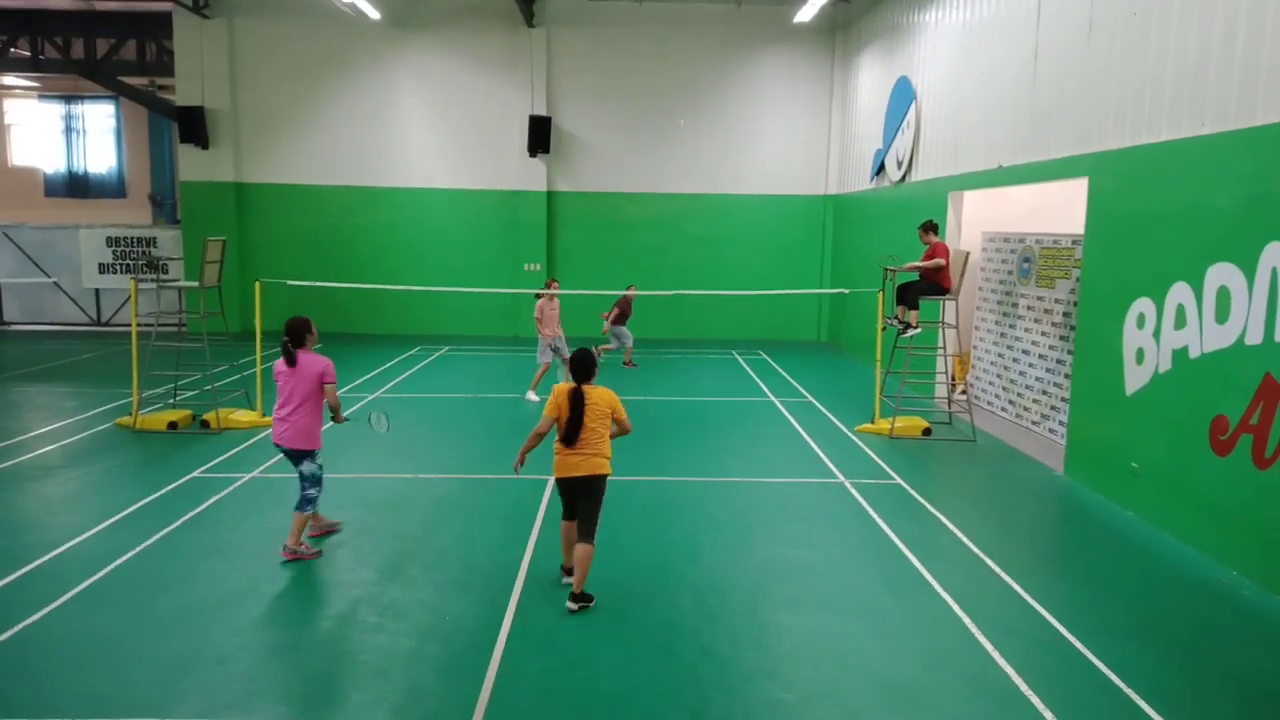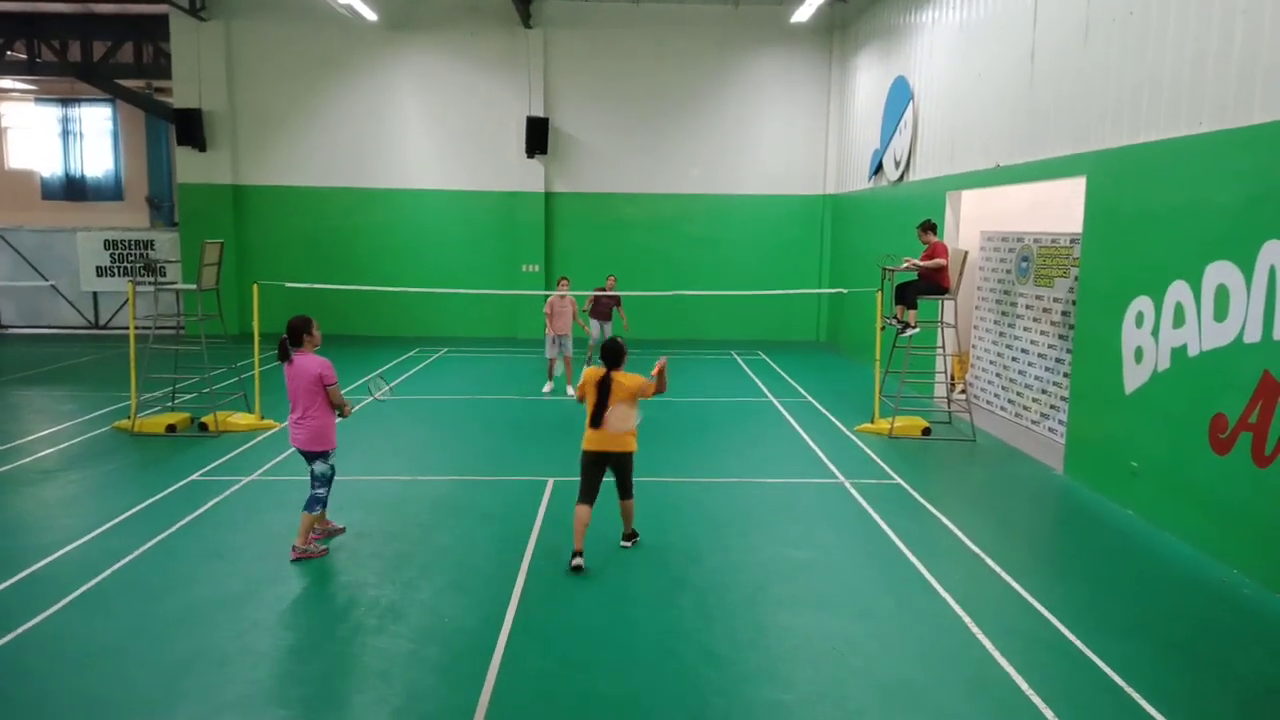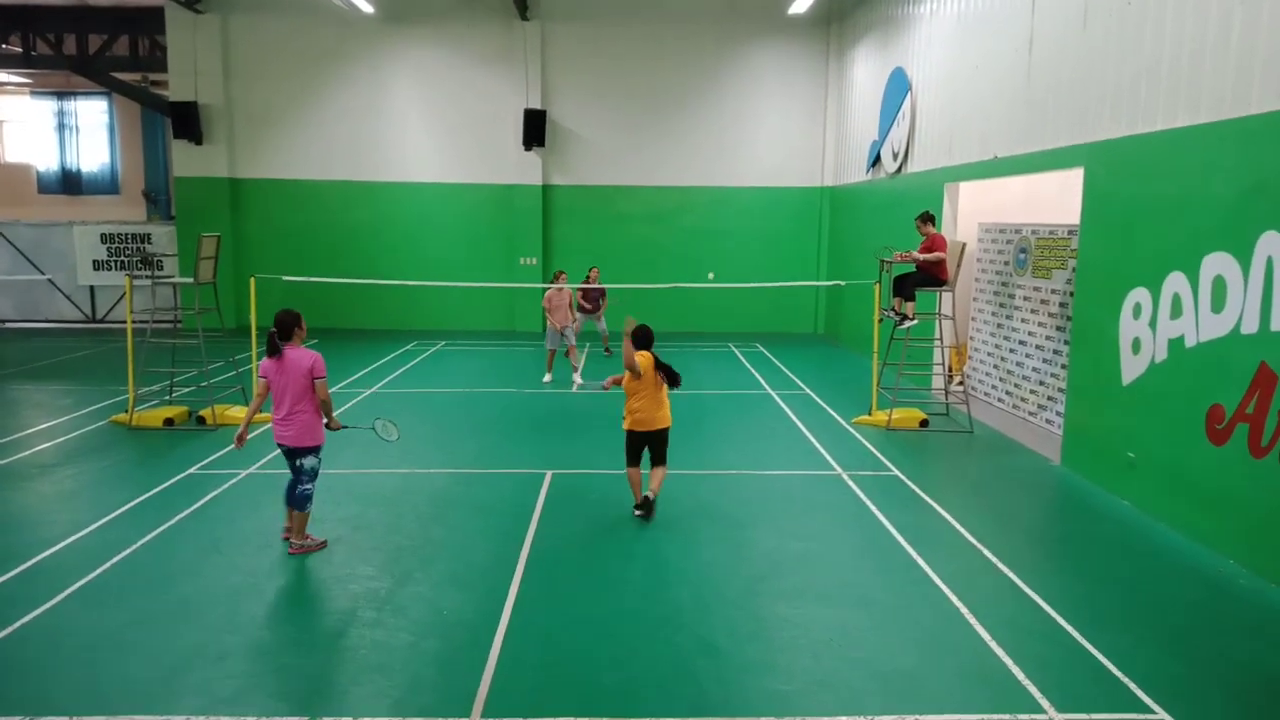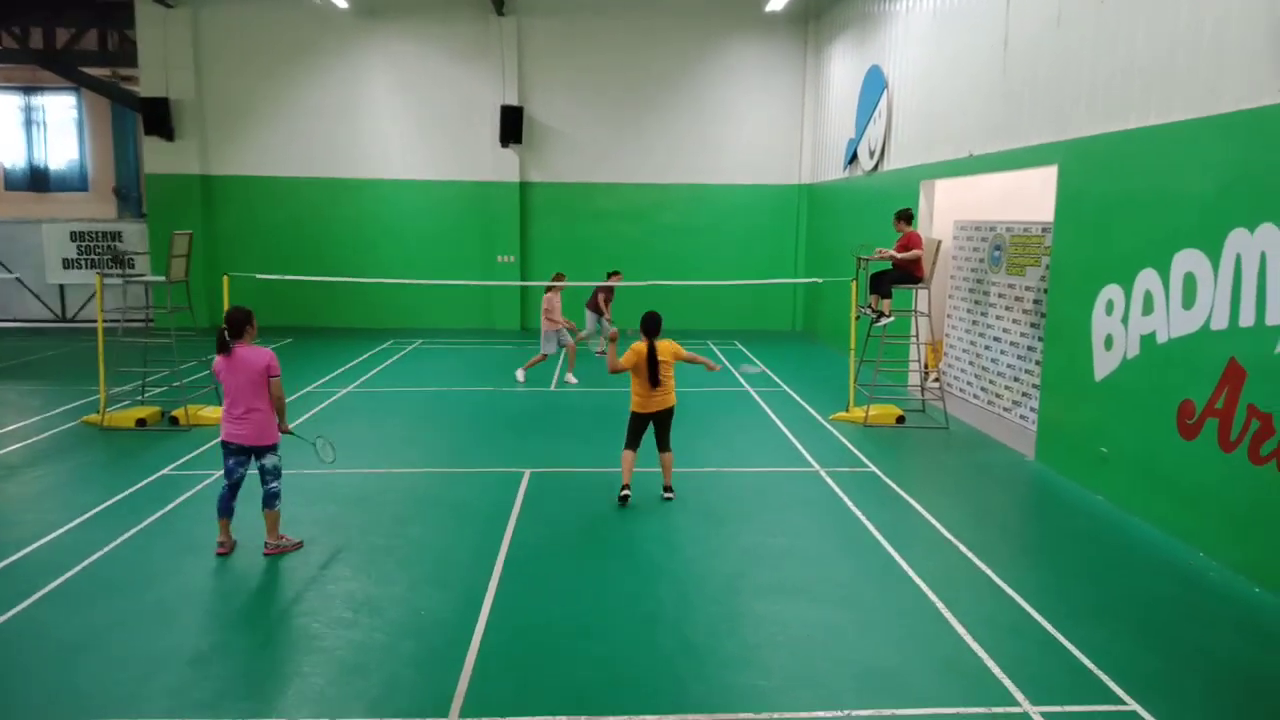
dt=0.5s
person 1, frame 1
left shoulder: (280, 364)
right shoulder: (323, 364)
left elbow: (284, 398)
right elbow: (332, 401)
right wrist: (338, 416)
left hip: (281, 435)
right hip: (305, 438)
left knee: (310, 479)
right knee: (311, 488)
left ankle: (317, 522)
right ankle: (293, 545)
person 1, frame 2
left shoulder: (289, 364)
right shoulder: (322, 364)
right elbow: (336, 400)
left wrist: (340, 405)
right wrist: (343, 409)
left hip: (299, 435)
right hip: (319, 437)
left knee: (322, 479)
right knee: (319, 488)
left ankle: (321, 525)
right ankle: (302, 545)
person 1, frame 3
left shoulder: (269, 361)
right shoulder: (313, 358)
left elbow: (259, 396)
right elbow: (323, 398)
left wrist: (244, 426)
right wrist: (331, 419)
left hip: (282, 434)
right hip: (308, 434)
left knee: (297, 479)
right knee: (306, 484)
left ankle: (290, 526)
right ankle: (298, 540)
person 1, frame 4
left shoulder: (219, 360)
right shoulder: (266, 356)
right elbow: (277, 396)
right wrist: (282, 421)
left hip: (232, 434)
right hip: (264, 434)
left knee: (230, 485)
right knee: (271, 484)
left ankle: (224, 540)
right ankle: (273, 540)
person 2, frame 1
left shoulder: (560, 392)
right shoulder: (608, 396)
left elbow: (541, 430)
right elbow: (626, 428)
left wrist: (521, 453)
left hip: (564, 469)
right hip: (595, 470)
left knee: (569, 517)
right knee: (586, 532)
left ankle: (567, 569)
right ankle: (576, 595)
person 2, frame 2
left shoulder: (591, 375)
right shoulder: (632, 382)
left elbow: (580, 396)
right elbow: (660, 388)
right wrist: (661, 372)
left hip: (593, 446)
right hip: (622, 447)
left knee: (585, 499)
right knee: (625, 490)
left ankle: (578, 554)
right ankle: (627, 534)
person 2, frame 3
left shoulder: (642, 358)
right shoulder: (651, 360)
left elbow: (630, 366)
right elbow: (629, 377)
left wrist: (626, 336)
right wrist: (613, 379)
left hip: (637, 424)
right hip: (660, 423)
left knee: (632, 463)
right knee: (659, 464)
left ankle: (640, 504)
right ankle: (651, 494)
person 2, frame 4
left shoulder: (637, 349)
right shoulder: (669, 346)
left elbow: (614, 369)
right elbow: (691, 357)
left wrist: (612, 343)
right wrist: (708, 363)
left hip: (641, 407)
right hip: (666, 405)
left knee: (630, 446)
right knee: (664, 445)
left ankle: (626, 486)
right ankle: (668, 488)
